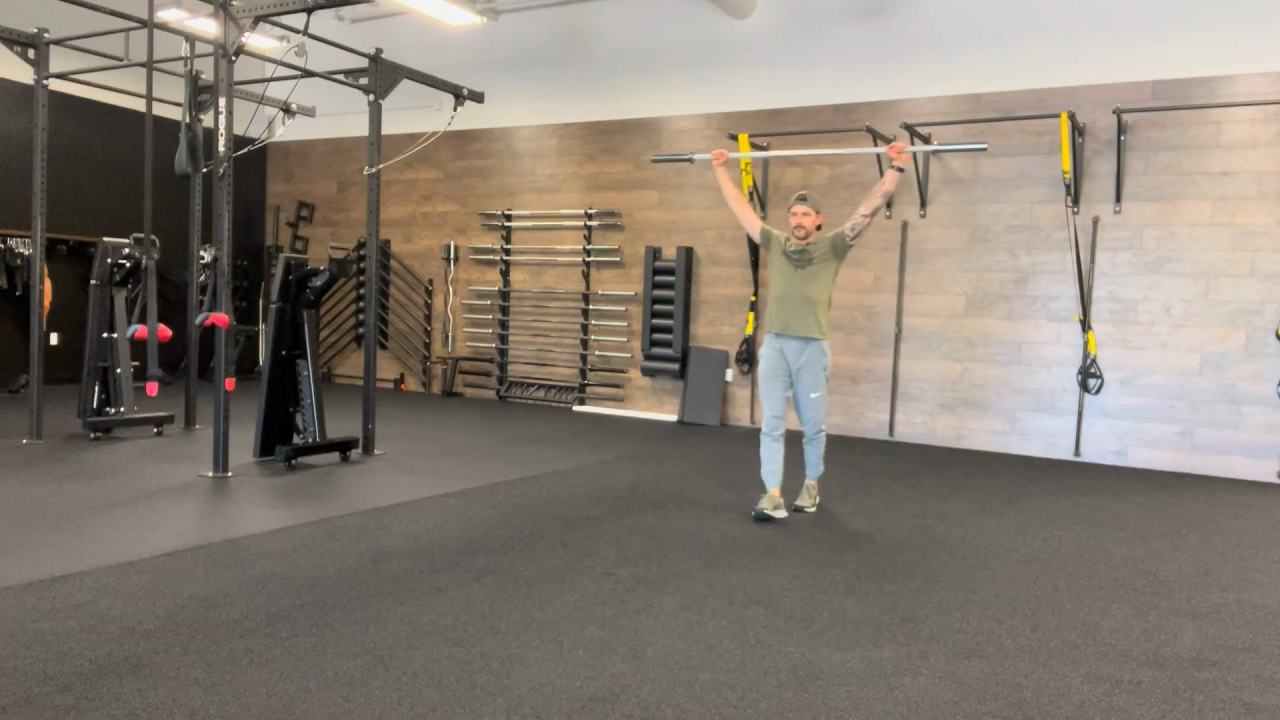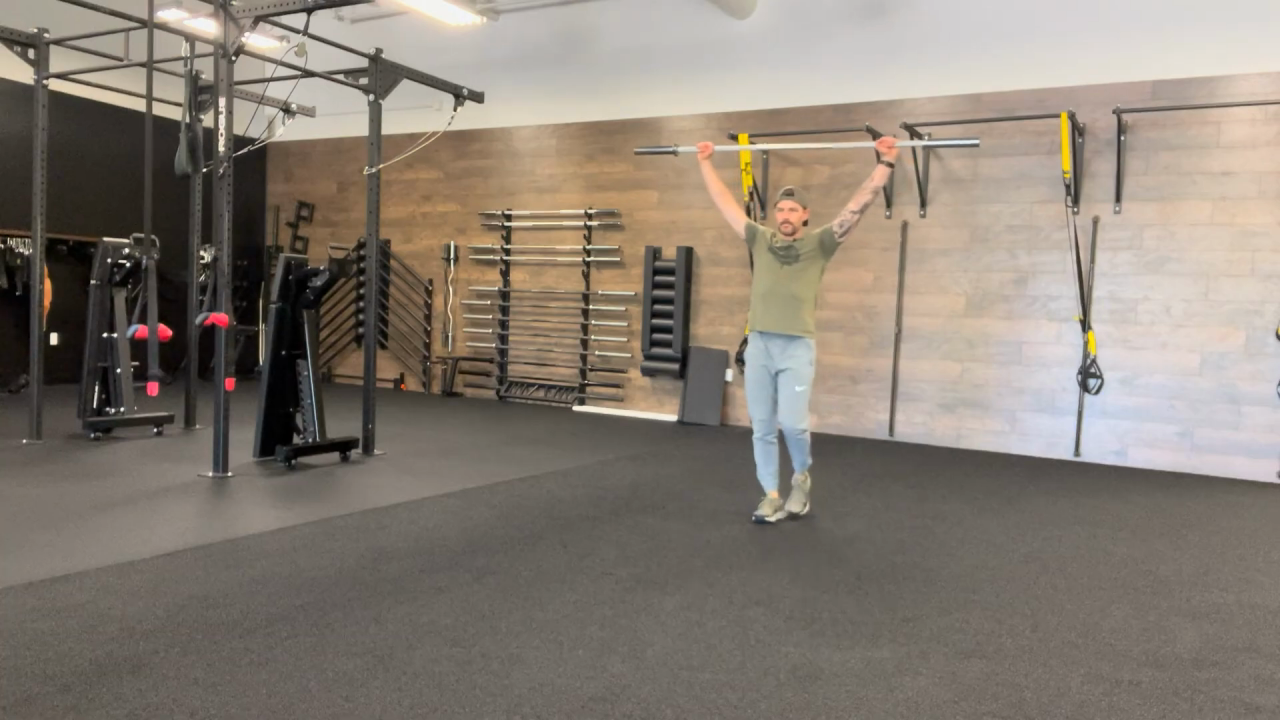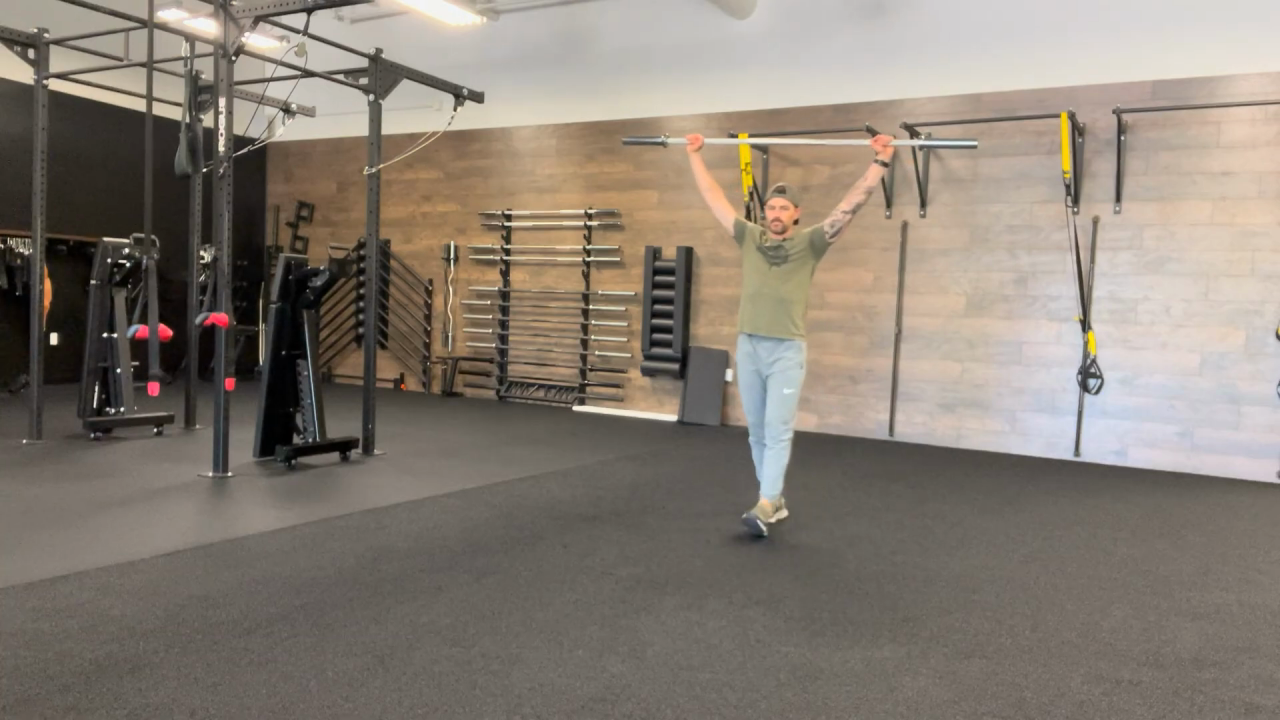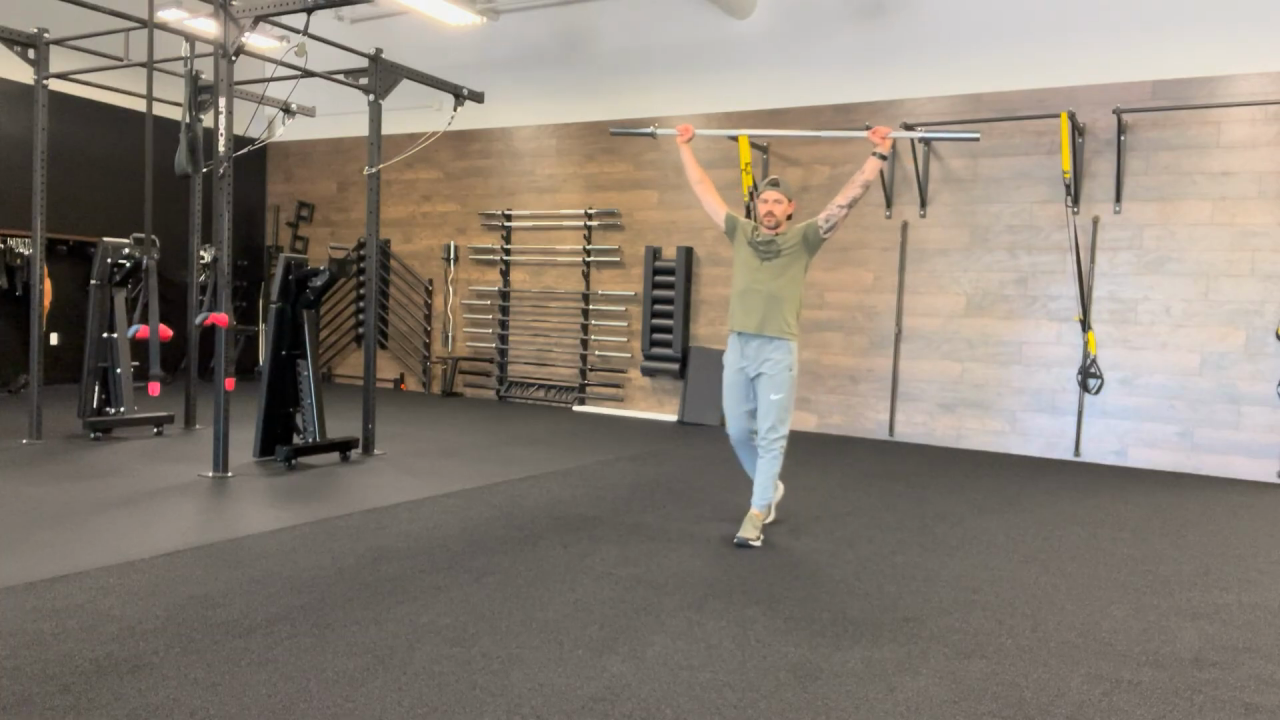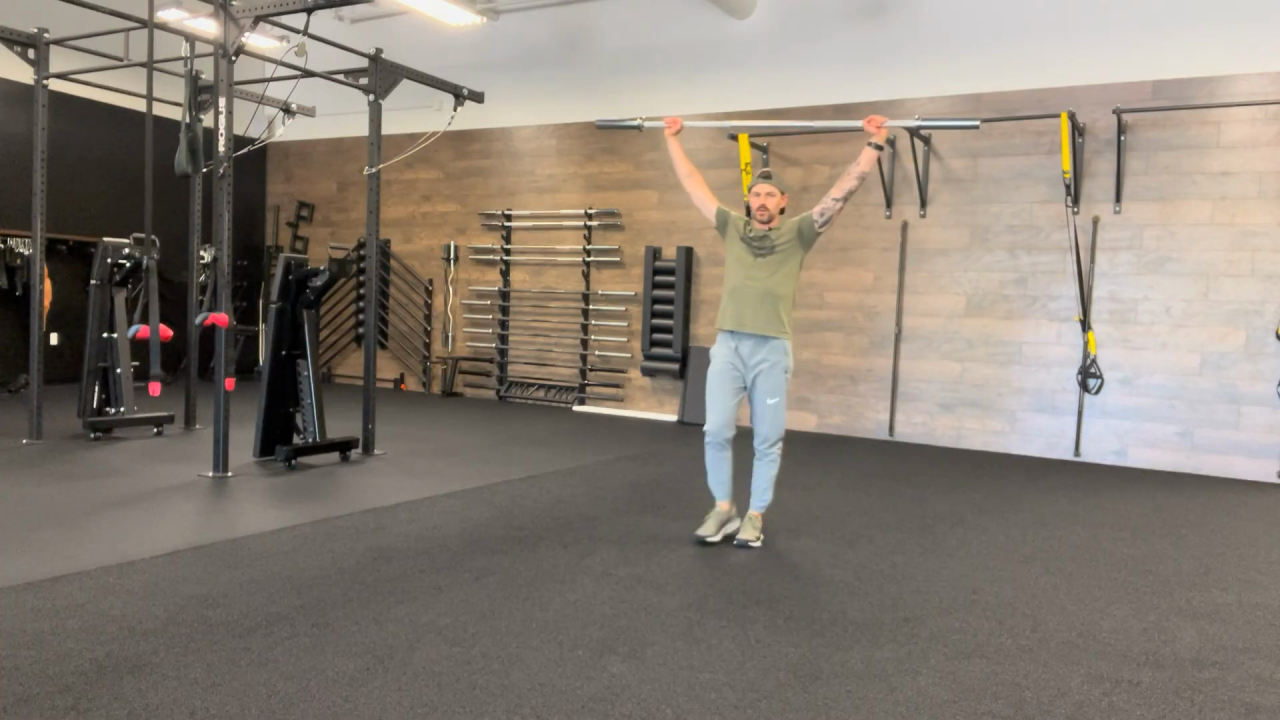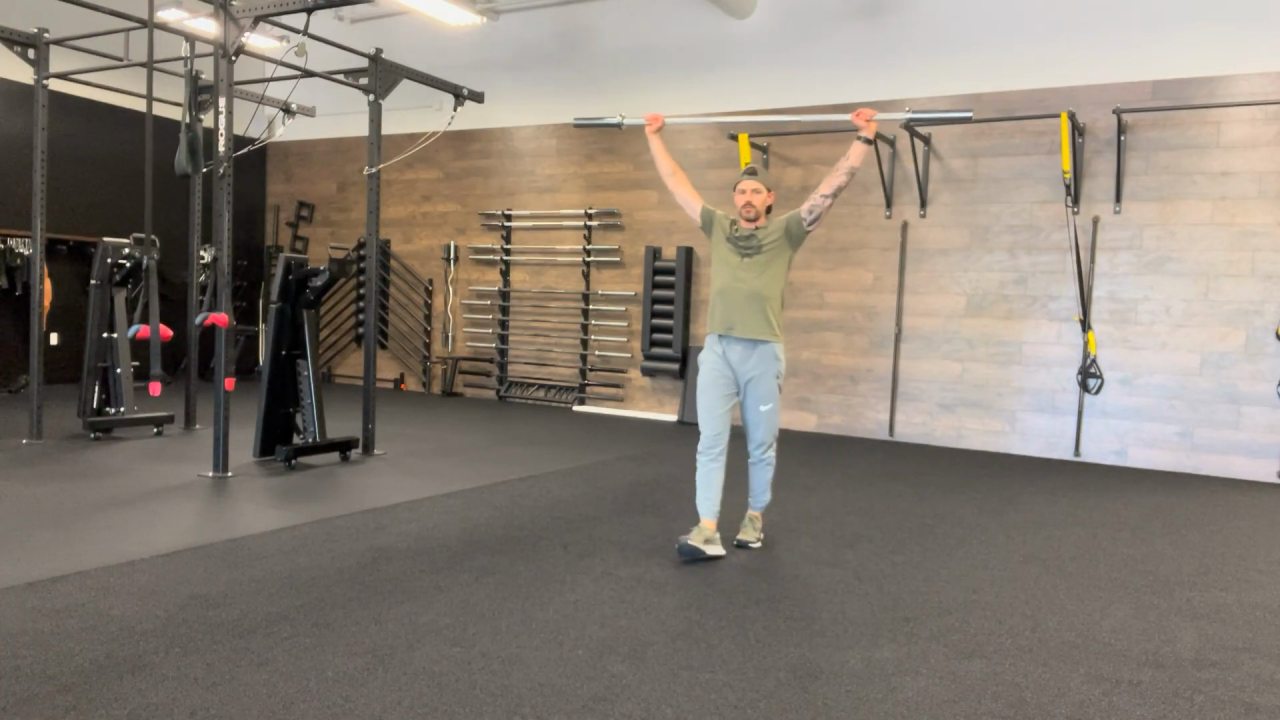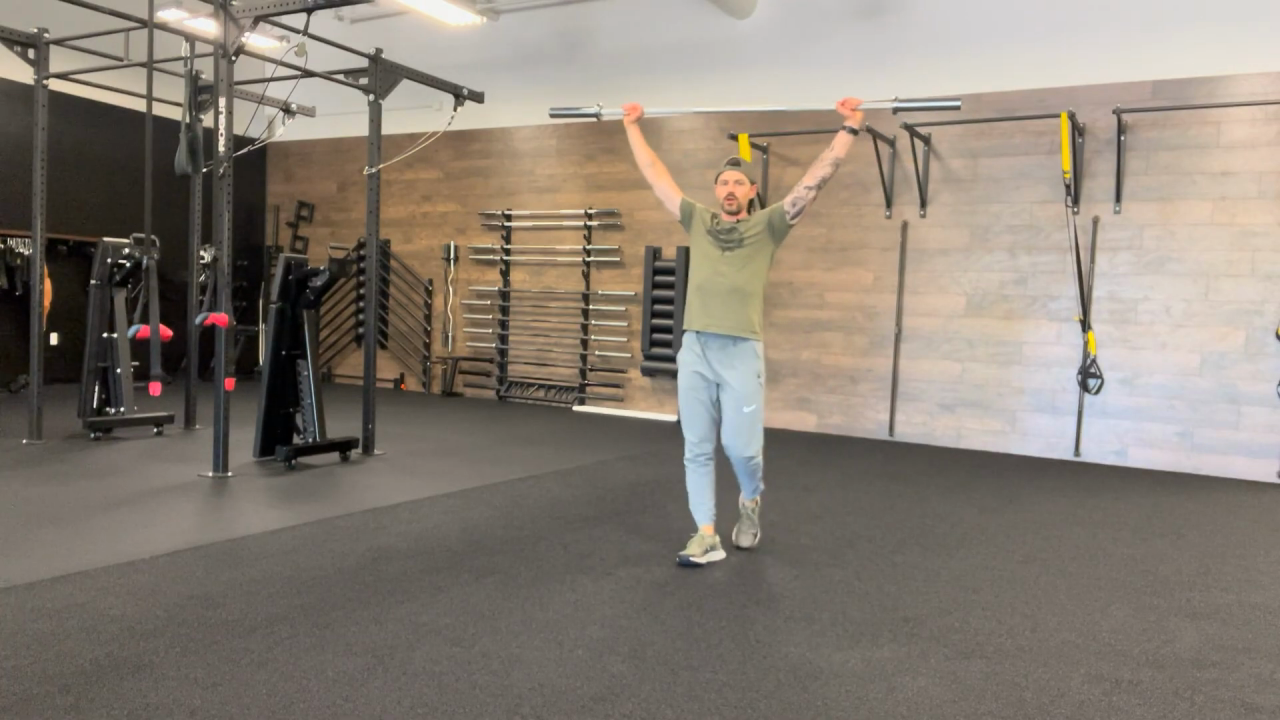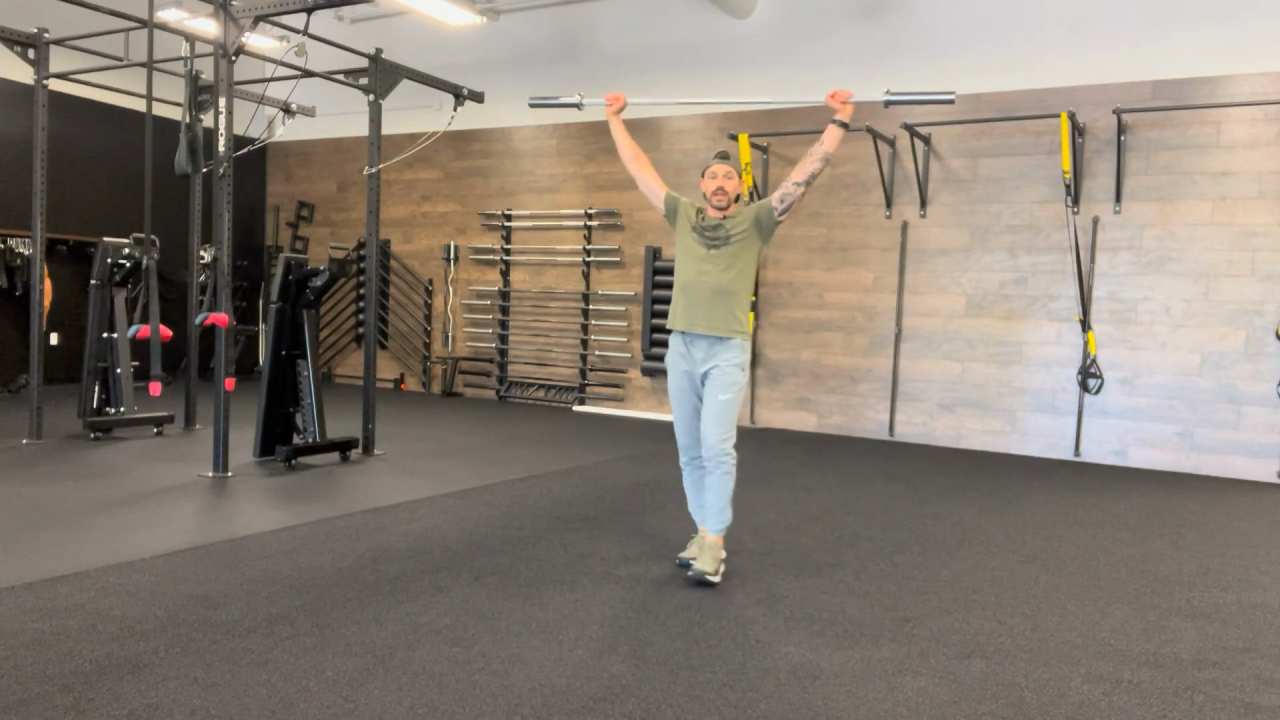
dt=0.3s
person 1, frame 1
left shoulder: (832, 246)
right shoulder: (774, 243)
left elbow: (870, 208)
right elbow: (740, 207)
left wrist: (896, 166)
right wrist: (721, 168)
left hip: (811, 347)
right hip: (773, 345)
left knee: (813, 426)
right knee: (772, 424)
left ankle: (811, 484)
right ankle: (773, 495)
person 1, frame 2
left shoulder: (819, 243)
right shoulder: (760, 239)
left elbow: (860, 203)
right elbow: (724, 201)
left wrist: (886, 162)
right wrist: (706, 163)
left hip: (797, 346)
right hip: (759, 344)
left knee: (793, 424)
right knee: (762, 428)
left ankle: (801, 476)
right ankle: (771, 496)
person 1, frame 3
left shoulder: (811, 242)
right shoulder: (749, 237)
left elbow: (851, 204)
right elbow: (713, 197)
left wrist: (881, 161)
right wrist: (694, 155)
left hip: (787, 348)
right hip: (748, 345)
left knee: (777, 428)
right knee: (757, 432)
left ankle: (764, 507)
right ankle: (774, 499)
person 1, frame 4
left shoulder: (803, 237)
right shoulder: (740, 231)
left elbow: (847, 197)
right elbow: (703, 189)
left wrist: (879, 153)
right wrist: (684, 146)
left hip: (777, 349)
right hip: (737, 346)
left knee: (770, 436)
right knee: (738, 432)
left ankle: (756, 514)
right ankle: (769, 486)
person 1, frame 5
left shoulder: (798, 232)
right shoulder: (732, 227)
left elbow: (843, 190)
right elbow: (692, 183)
left wrist: (875, 144)
right wrist: (672, 139)
left hip: (771, 349)
right hip: (727, 344)
left knee: (767, 441)
right knee: (716, 431)
left ankle: (755, 516)
right ankle: (723, 510)
person 1, frame 6
left shoulder: (786, 231)
right shoulder: (717, 226)
left elbow: (832, 186)
right elbow: (676, 182)
left wrist: (864, 137)
right wrist: (654, 136)
left hip: (762, 351)
right hip: (717, 349)
left knee: (761, 445)
right knee: (711, 441)
left ankle: (754, 517)
right ankle: (706, 531)
person 1, frame 7
left shoulder: (768, 225)
right shoulder: (697, 220)
left elbow: (816, 178)
right elbow: (655, 174)
left wrist: (849, 127)
right wrist: (632, 127)
left hip: (741, 351)
right hip: (695, 347)
left knee: (743, 447)
right knee: (698, 449)
left ankle: (751, 502)
right ankle: (706, 534)
person 1, frame 8
left shoulder: (755, 220)
right shoulder: (682, 215)
left elbow: (805, 173)
right elbow: (639, 168)
left wrist: (839, 121)
right wrist: (615, 118)
left hip: (727, 349)
right hip: (681, 347)
left knee: (716, 445)
right knee: (691, 451)
left ankle: (714, 542)
right ankle: (704, 533)
